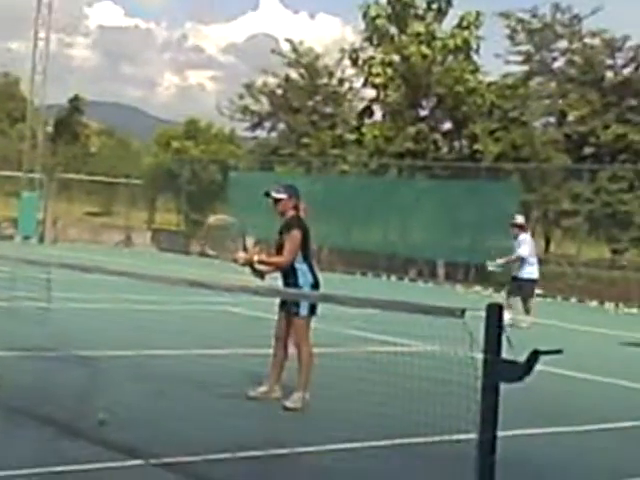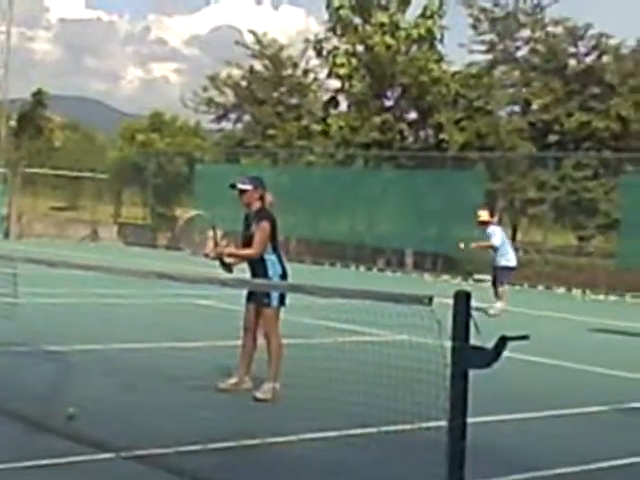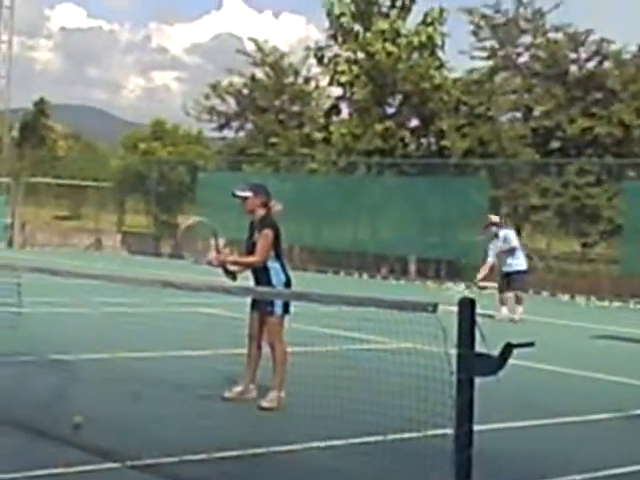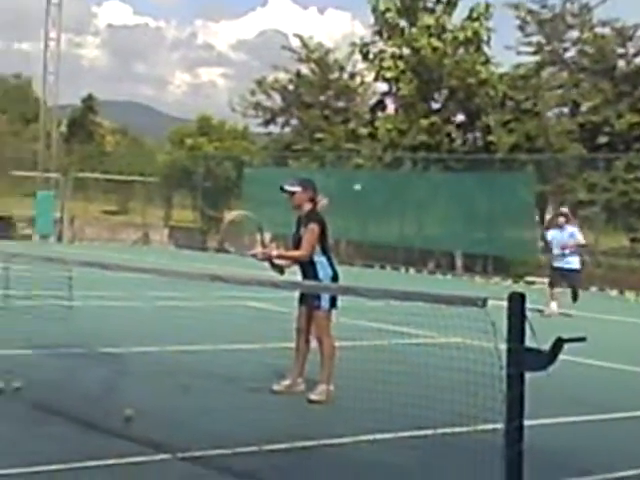
dt=0.3s
person 1, frame 1
left shoulder: (296, 226)
right shoulder: (285, 226)
left elbow: (286, 259)
right elbow: (282, 260)
left wrist: (255, 259)
right wrist: (262, 266)
left hip: (303, 286)
right hip: (291, 286)
left knee: (300, 341)
right knee: (280, 337)
left ankle: (302, 392)
right ankle: (272, 386)
person 1, frame 2
left shoulder: (264, 218)
right shoulder: (248, 218)
left elbow: (256, 251)
right elbow: (248, 250)
left wrist: (227, 252)
right wrist: (230, 259)
left hip: (272, 277)
right hip: (258, 278)
left knee: (270, 332)
right knee: (248, 329)
left ankle: (272, 383)
right ankle: (242, 377)
person 1, frame 3
left shoulder: (268, 226)
right shoulder: (253, 225)
left elbow: (259, 259)
right elbow: (252, 258)
left wrist: (229, 259)
right wrist: (232, 265)
left hip: (275, 284)
right hip: (261, 285)
left knee: (274, 340)
right knee: (254, 337)
left ankle: (277, 392)
right ankle: (248, 386)
person 1, frame 4
left shoulder: (314, 220)
right shoulder: (301, 219)
left elbow: (305, 253)
right elbow: (301, 254)
left wrist: (275, 253)
right wrist: (281, 261)
left hip: (323, 279)
right hip: (310, 280)
left knee: (322, 334)
right knee: (301, 331)
left ankle: (325, 385)
right ankle: (296, 379)
